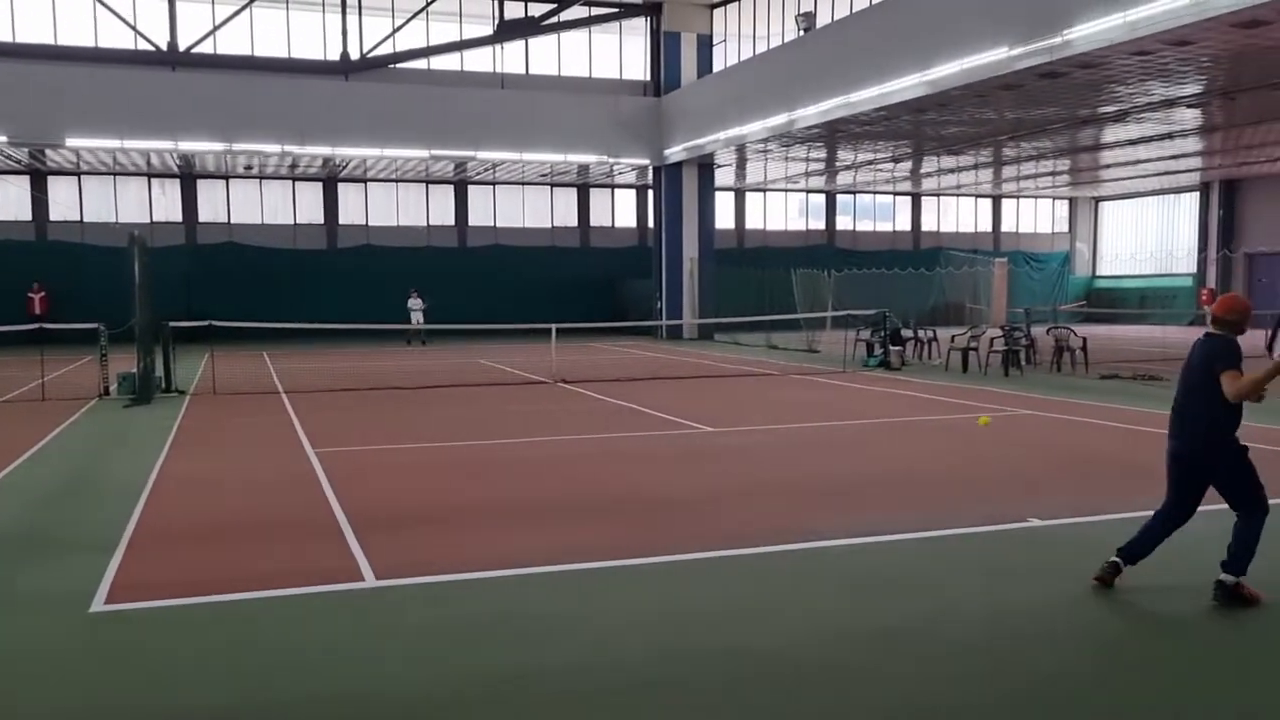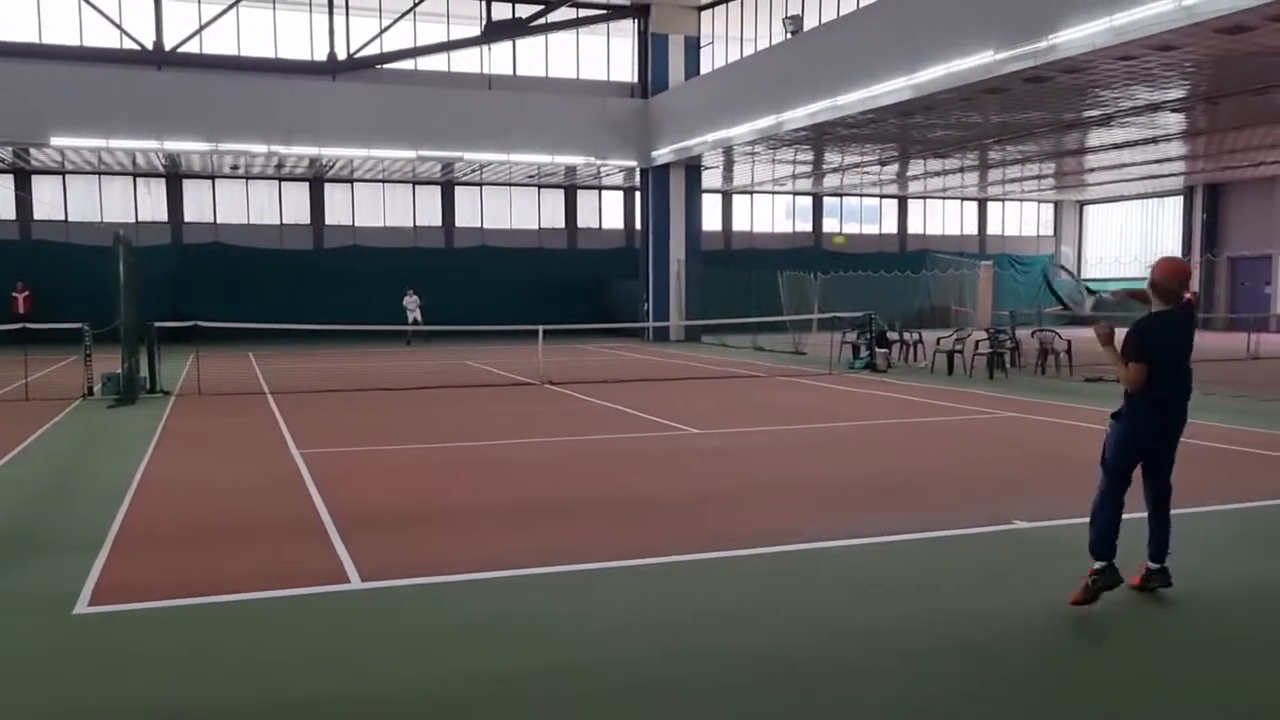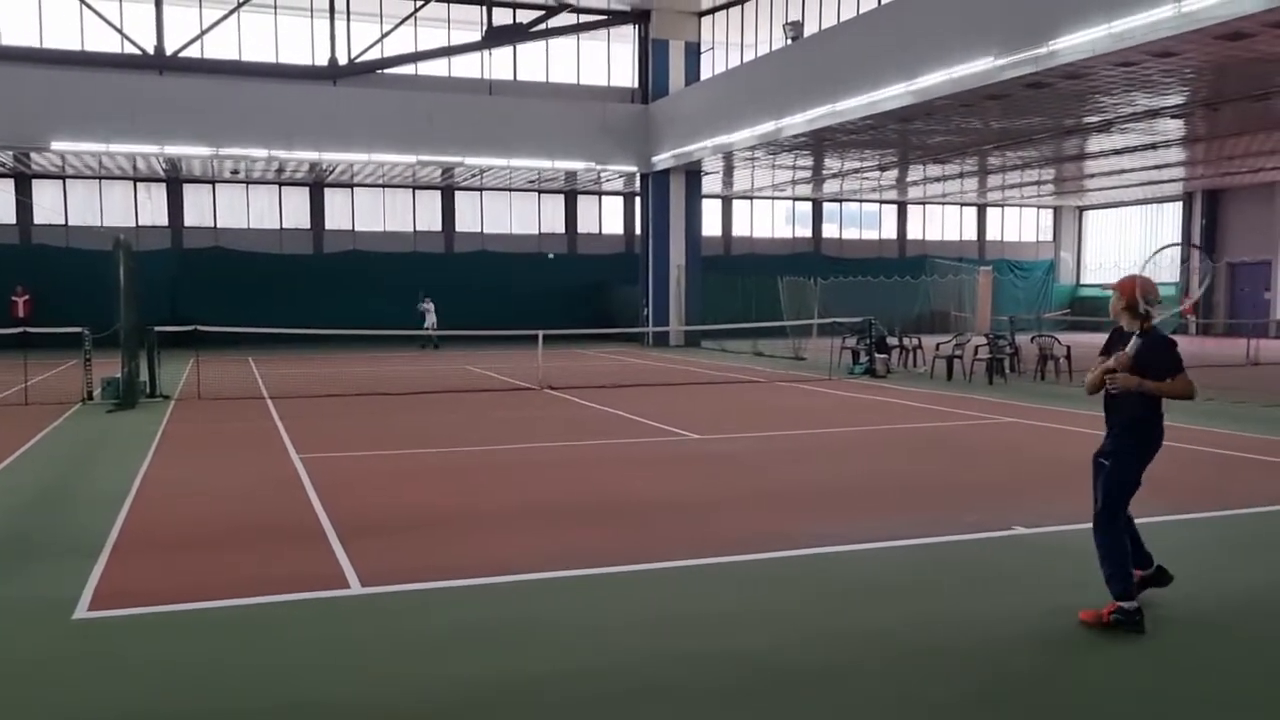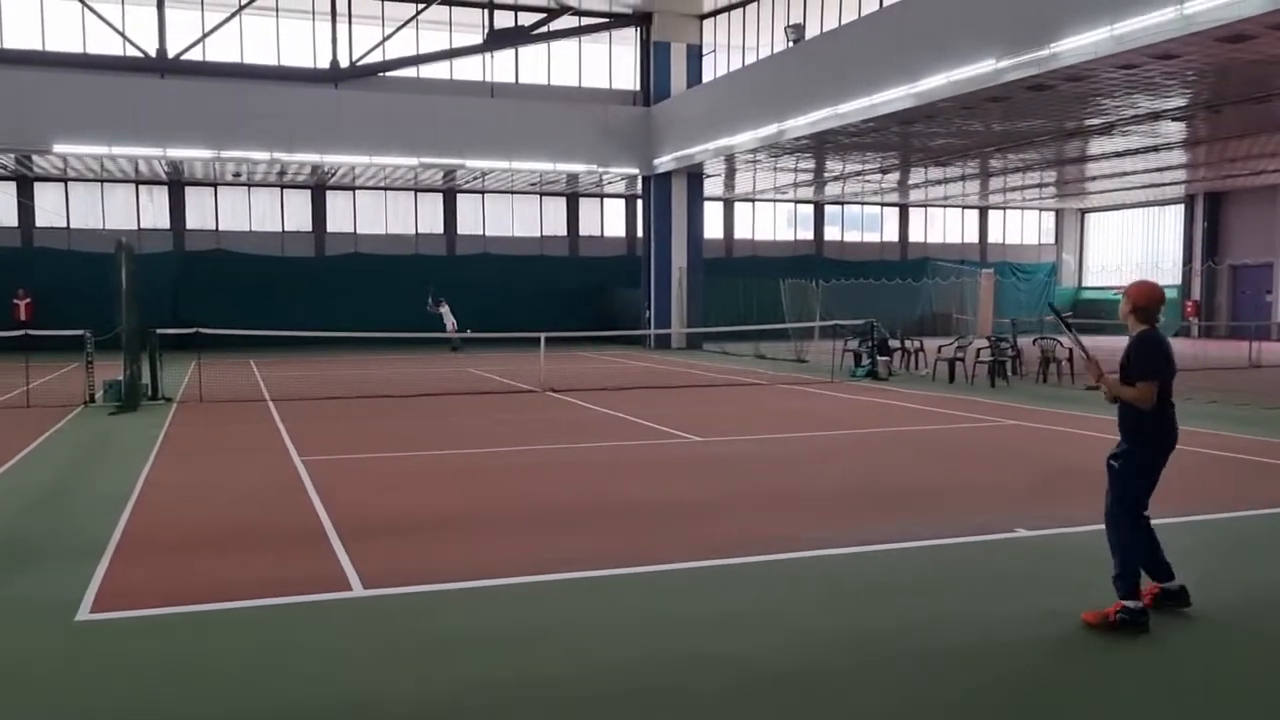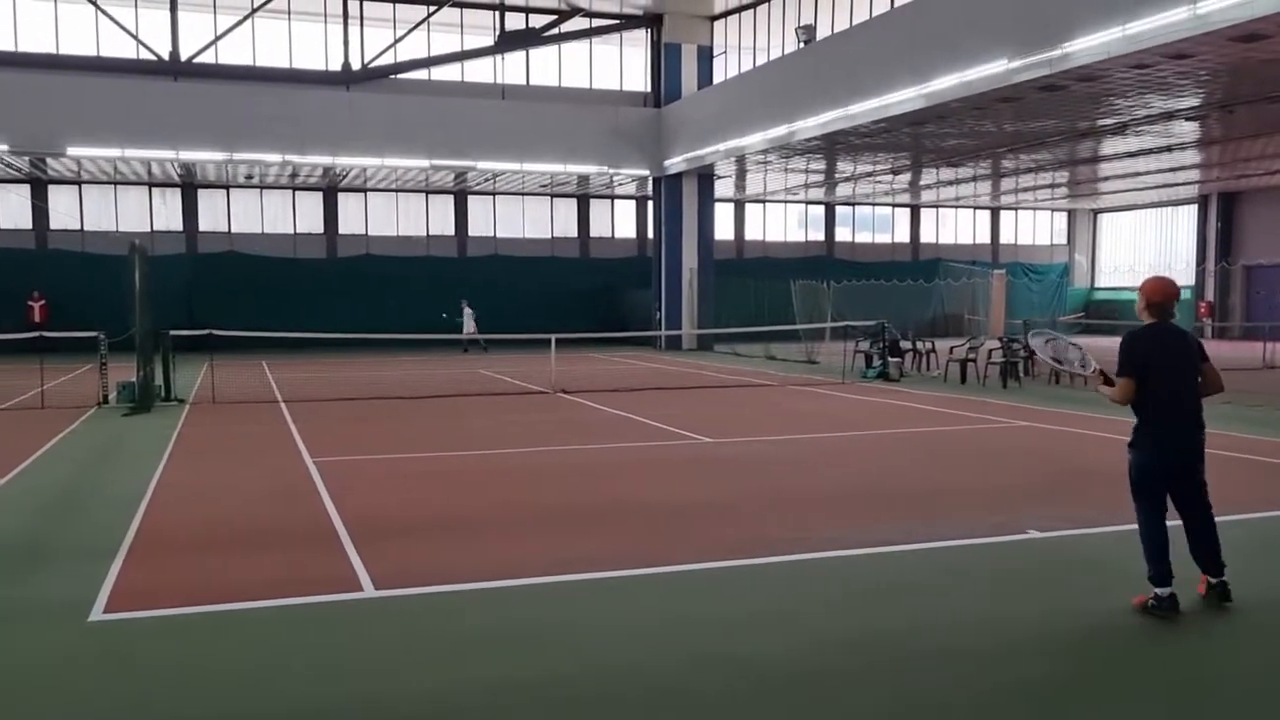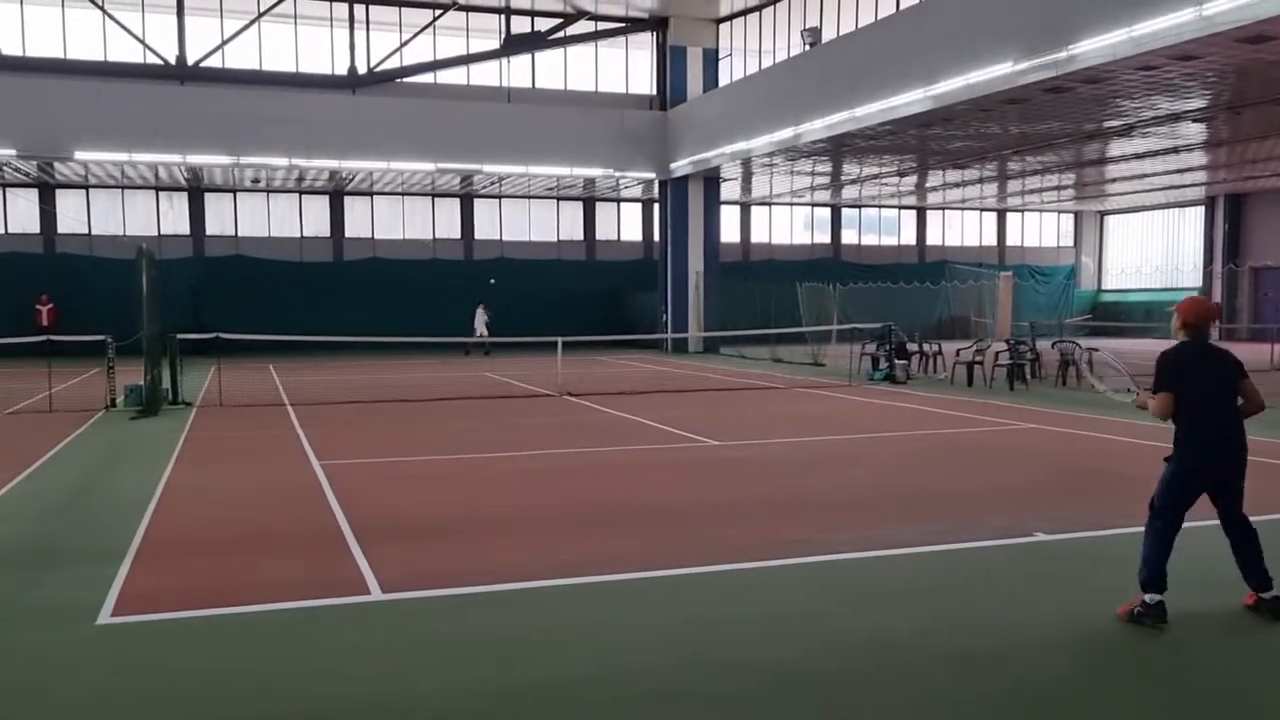
dt=0.4s
person 1, frame 1
left shoulder: (1202, 344)
right shoulder: (1227, 347)
right elbow: (1234, 394)
left wrist: (1251, 386)
left hip: (1181, 443)
right hip: (1217, 445)
left knee: (1175, 509)
right knee: (1253, 509)
left ankle: (1117, 562)
right ankle: (1230, 580)
person 1, frame 2
left shoulder: (1143, 328)
right shoulder: (1186, 312)
left elbow: (1132, 382)
left wrist: (1109, 347)
right wrist: (1131, 294)
left hip: (1137, 418)
right hip: (1172, 417)
left knee: (1111, 488)
right knee: (1157, 489)
left ankle: (1102, 568)
right ankle: (1156, 567)
person 1, frame 3
left shoulder: (1159, 343)
right shoulder: (1117, 336)
left elbow: (1186, 389)
right elbow: (1091, 386)
left wrist: (1139, 382)
right wrist: (1108, 366)
left hip: (1135, 440)
right hip: (1120, 438)
left knee: (1107, 517)
right knee: (1113, 508)
left ankle: (1126, 607)
right ankle: (1146, 570)
person 1, frame 4
left shoulder: (1143, 344)
right shoulder: (1151, 341)
left elbow: (1146, 399)
left wrist: (1105, 381)
right wrist: (1112, 385)
left hip: (1144, 443)
right hip: (1146, 440)
left knee: (1120, 517)
right knee: (1128, 514)
left ankle: (1130, 608)
right ankle: (1168, 587)
person 1, frame 5
left shoulder: (1134, 340)
right shoulder: (1188, 339)
left elbow: (1125, 395)
right elbow: (1215, 385)
left wrist: (1105, 389)
left hip: (1153, 439)
right hip: (1190, 435)
left knee: (1151, 512)
right knee: (1196, 508)
left ankle: (1163, 593)
right ankle: (1216, 580)
person 1, frame 6
left shoulder: (1170, 359)
right shoulder: (1226, 357)
left elbow: (1163, 411)
left wrist: (1146, 401)
left hip: (1192, 454)
right hip: (1232, 452)
left knee: (1162, 520)
right knee: (1234, 519)
left ankle: (1151, 601)
